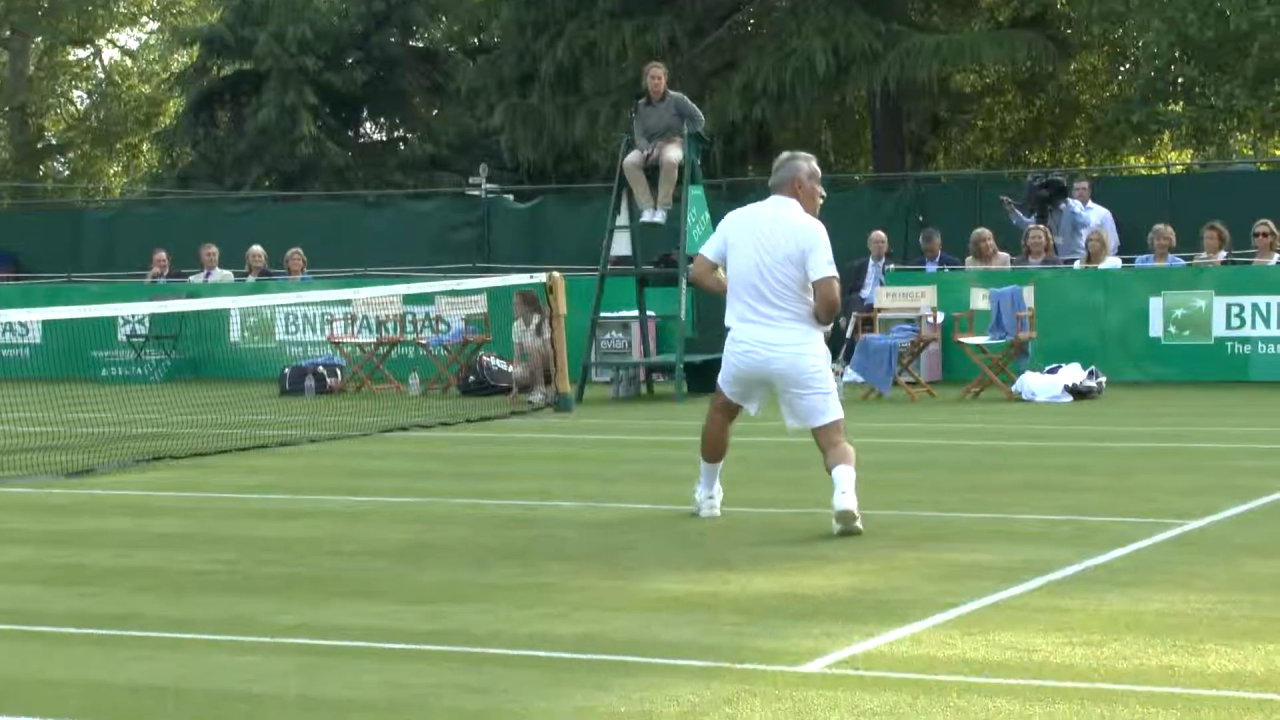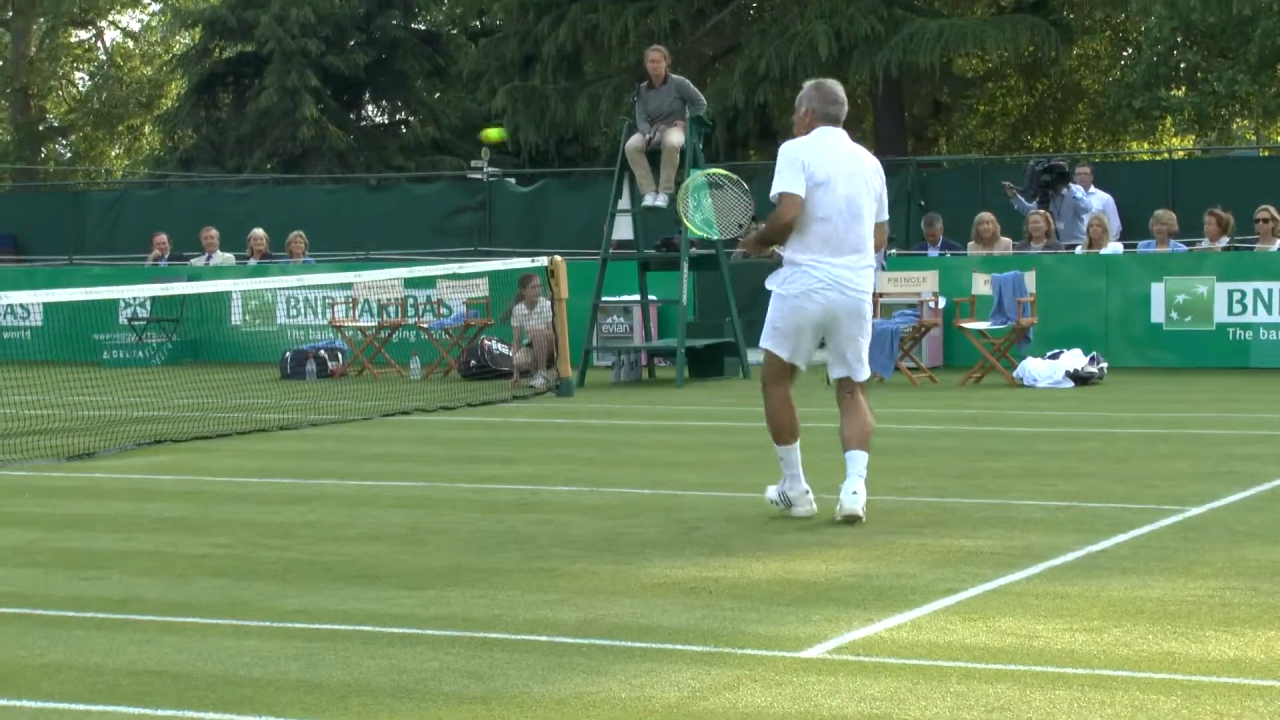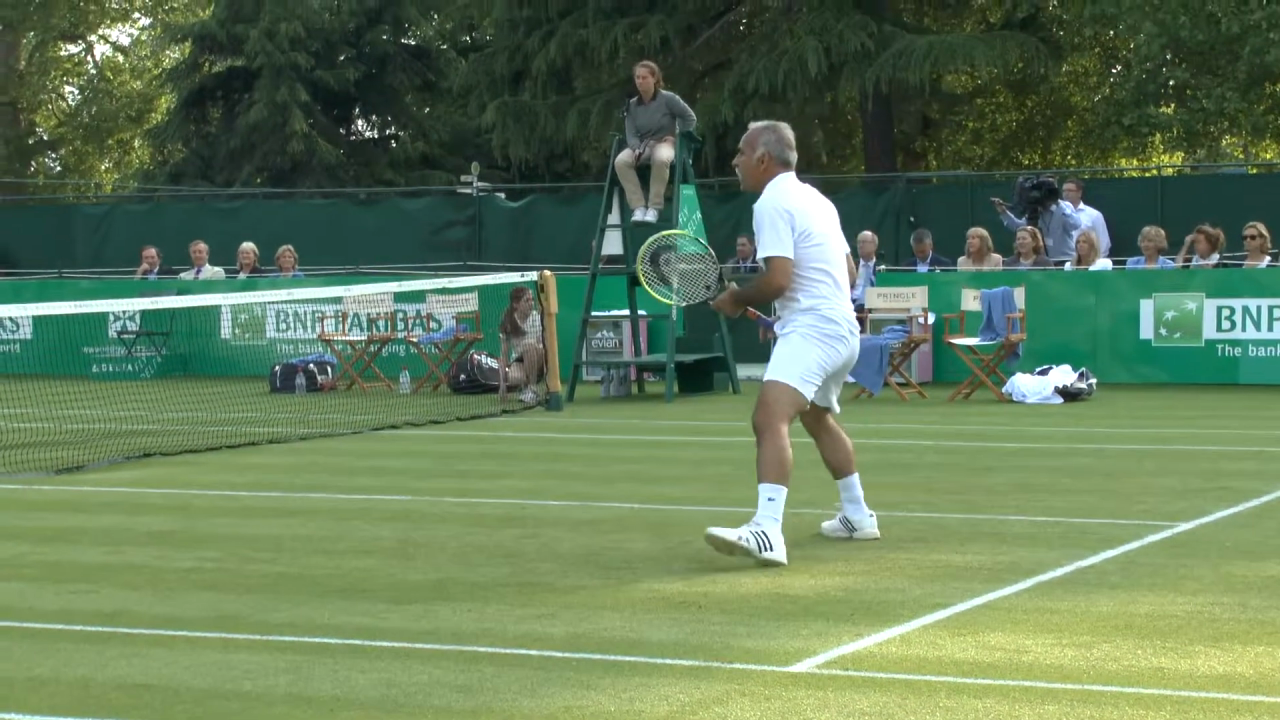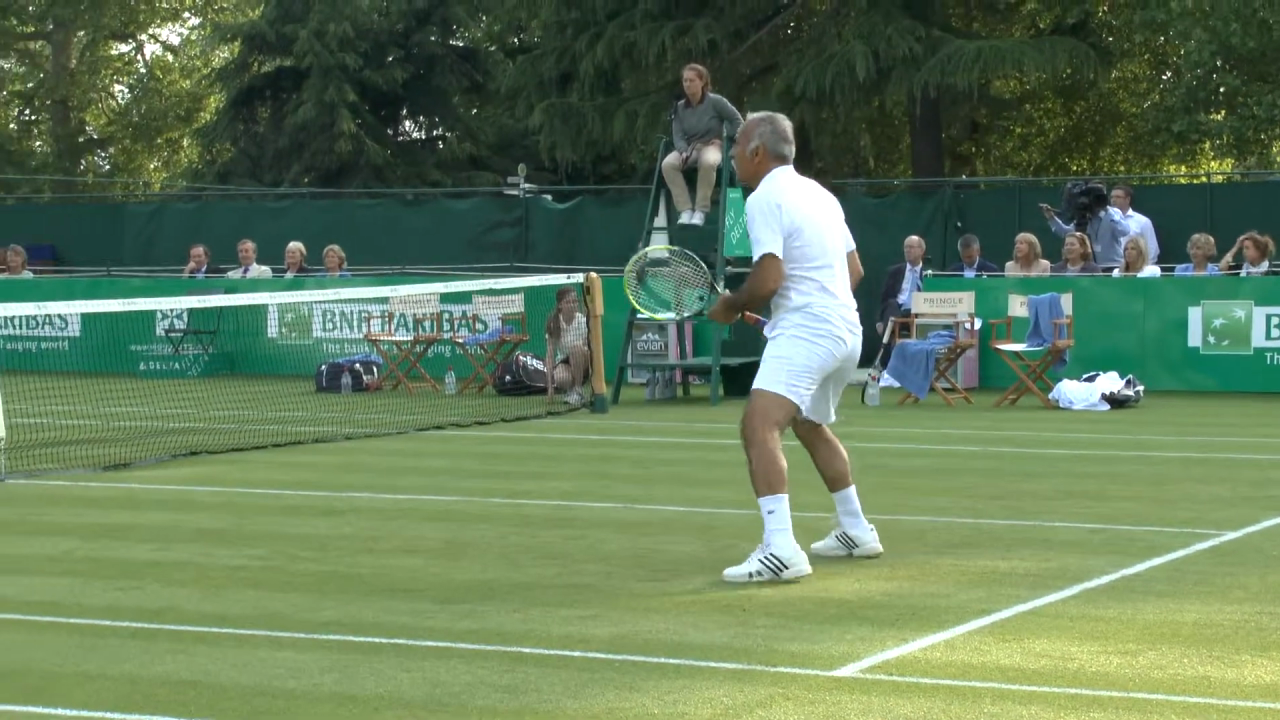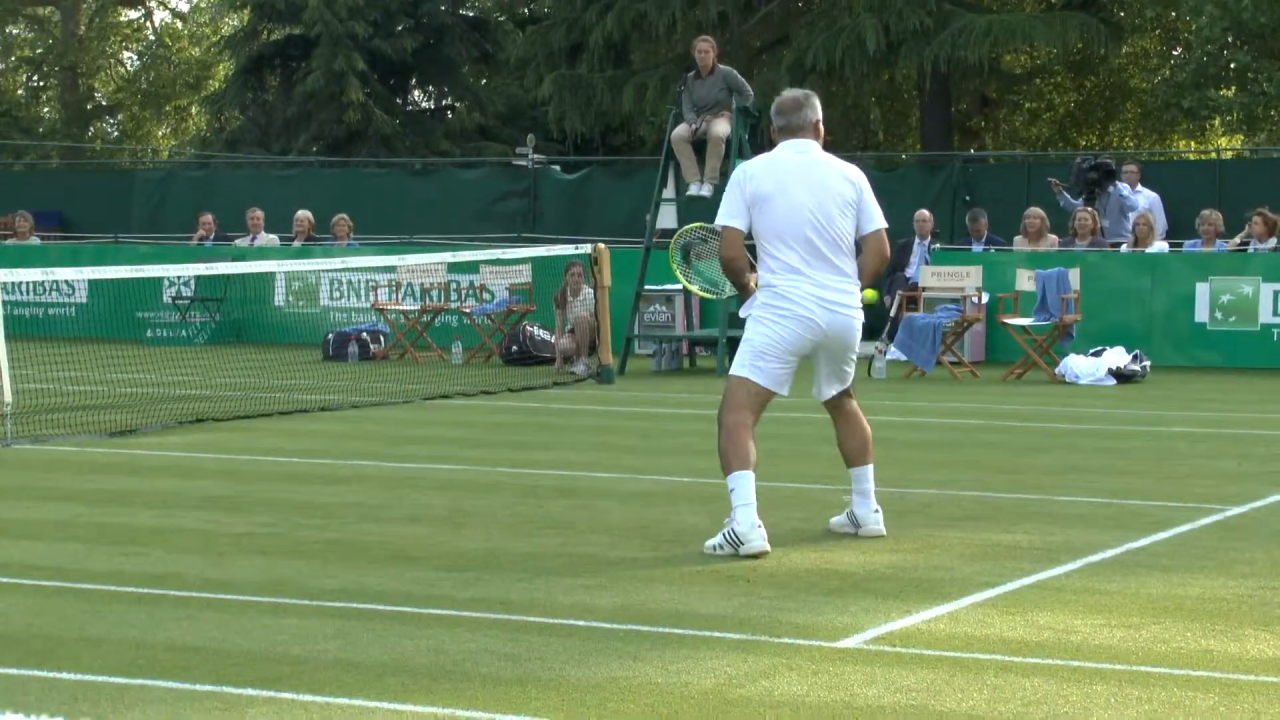
dt=0.5s
person 1, frame 1
left shoulder: (735, 219)
right shoulder: (809, 228)
left elbow: (699, 271)
right elbow: (830, 298)
right wrist: (819, 324)
left hip: (745, 348)
right hip: (800, 351)
left knee: (721, 412)
right knee: (835, 441)
left ankle: (707, 494)
right ankle: (844, 494)
person 1, frame 2
left shoulder: (796, 151)
right shoulder: (869, 162)
left elbow: (788, 216)
right elbow: (880, 237)
left wrist: (758, 240)
left hip: (805, 285)
right hip: (856, 291)
left knee: (775, 382)
right knee: (853, 391)
left ankle: (795, 488)
right ankle: (855, 490)
person 1, frame 3
left shoulder: (773, 203)
right shoulder: (817, 200)
left elbow: (777, 280)
right elbow: (848, 270)
left wrist: (736, 299)
left hip: (813, 331)
right hip: (843, 330)
left knee: (770, 420)
right knee: (817, 417)
left ankle: (767, 532)
right ankle: (858, 515)
person 1, frame 4
left shoulder: (765, 199)
right shoulder: (821, 195)
left elbow: (769, 281)
right elbow: (854, 269)
left wrist: (727, 305)
left hip: (806, 332)
right hip: (846, 332)
left knee: (760, 428)
right knee: (811, 428)
left ankle: (781, 548)
right ankle: (856, 529)
person 1, frame 5
left shoulder: (749, 172)
right shoulder: (850, 174)
left elbow: (730, 253)
right elbow: (880, 253)
left wrist: (745, 287)
left hip: (782, 311)
right hip: (843, 313)
left knee: (736, 415)
right knee: (842, 403)
left ankle: (745, 523)
right ankle: (866, 510)
